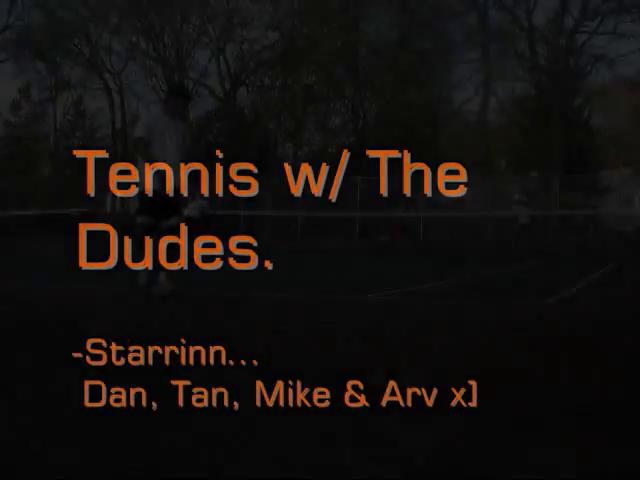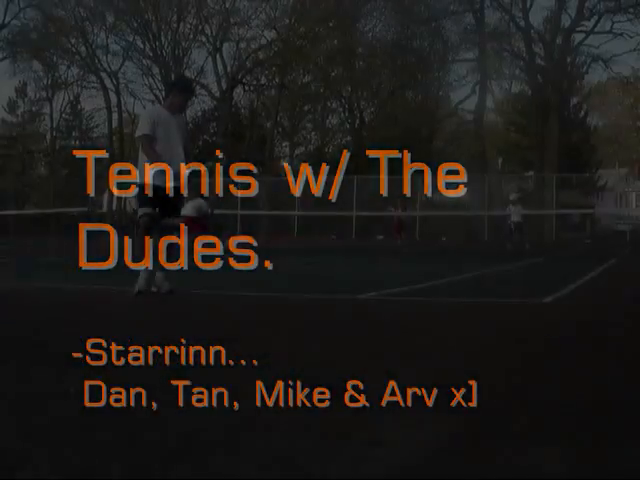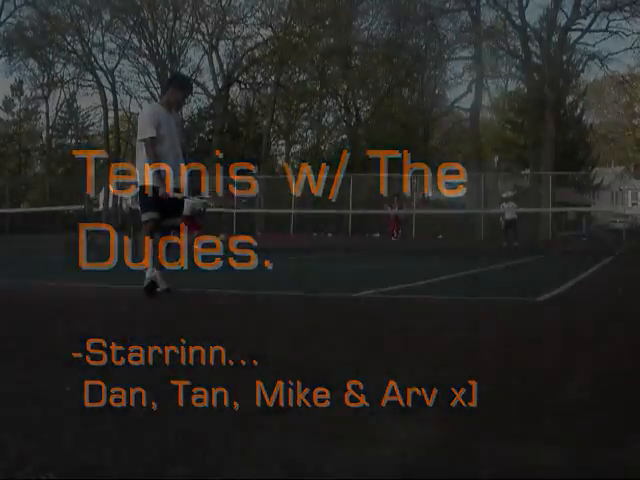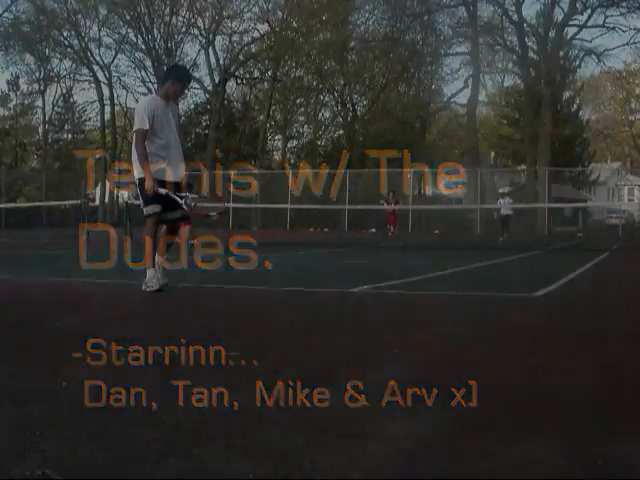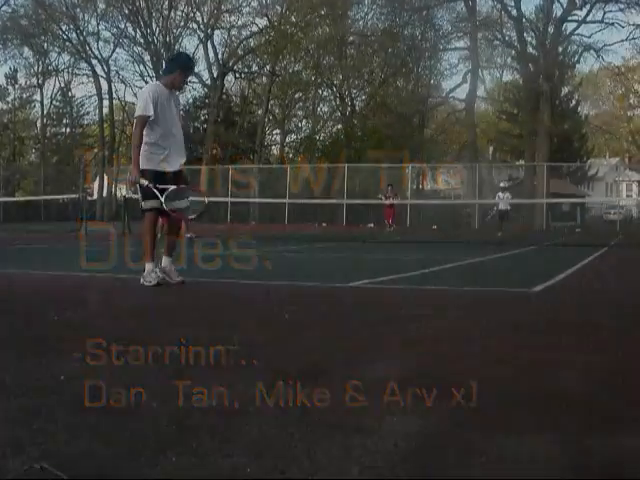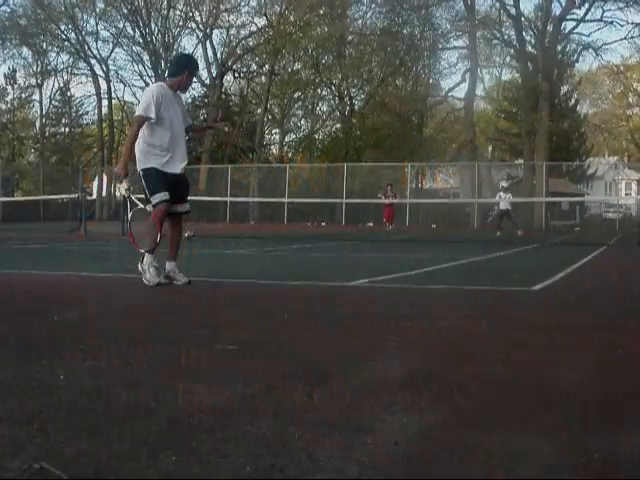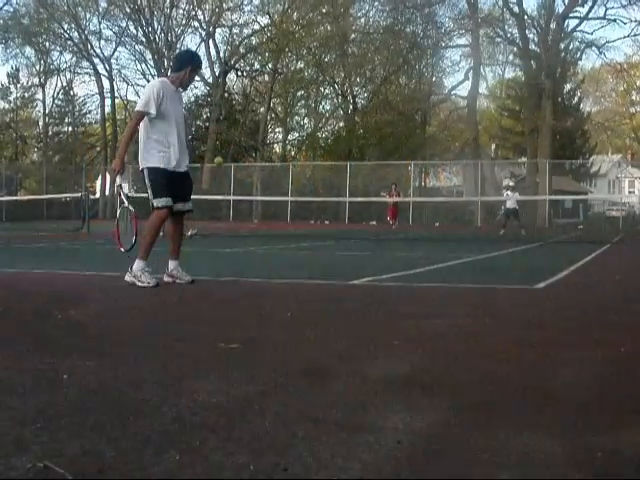
dt=0.2s
person 1, frame 1
left shoulder: (182, 125)
right shoulder: (152, 121)
right elbow: (143, 150)
left hip: (174, 185)
right hip: (151, 183)
left knee: (170, 229)
right knee: (145, 227)
left ankle: (163, 276)
person 1, frame 2
left shoulder: (180, 120)
right shoulder: (151, 114)
right elbow: (145, 146)
right wrist: (165, 169)
left hip: (174, 183)
right hip: (151, 179)
right knee: (146, 222)
left ankle: (159, 275)
right ankle: (145, 270)
person 1, frame 3
left shoulder: (175, 117)
right shoulder: (150, 113)
right elbow: (150, 150)
left wrist: (182, 182)
right wrist: (161, 183)
left hip: (173, 183)
right hip: (151, 181)
right knee: (151, 223)
left ankle: (156, 272)
right ankle: (150, 274)
person 1, frame 4
left shoulder: (172, 108)
right shoulder: (147, 104)
right elbow: (139, 143)
left wrist: (181, 176)
right wrist: (149, 177)
left hip: (172, 175)
right hip: (149, 174)
left knee: (177, 222)
right knee: (153, 218)
left ankle: (157, 261)
right ankle: (150, 274)
person 1, frame 5
left shoulder: (174, 97)
right shoulder: (151, 92)
right elbow: (138, 129)
right wrist: (135, 165)
left hip: (172, 166)
right hip: (150, 165)
left knee: (176, 214)
right knee: (152, 212)
left ankle: (166, 263)
right ankle: (149, 268)
person 1, frame 6
left shoulder: (177, 99)
right shoulder: (155, 92)
left elbow: (188, 128)
right elbow: (135, 127)
left wrist: (212, 126)
right wrist: (123, 161)
left hip: (175, 167)
right hip: (152, 163)
left knee: (177, 215)
right knee: (162, 208)
left ankle: (171, 268)
right ankle: (148, 259)
person 1, frame 7
left shoulder: (177, 94)
right shoulder: (157, 88)
right elbow: (135, 122)
right wrist: (120, 157)
left hip: (177, 164)
right hip: (156, 162)
left knee: (178, 213)
right knee: (161, 210)
left ankle: (173, 267)
right ankle: (138, 268)
